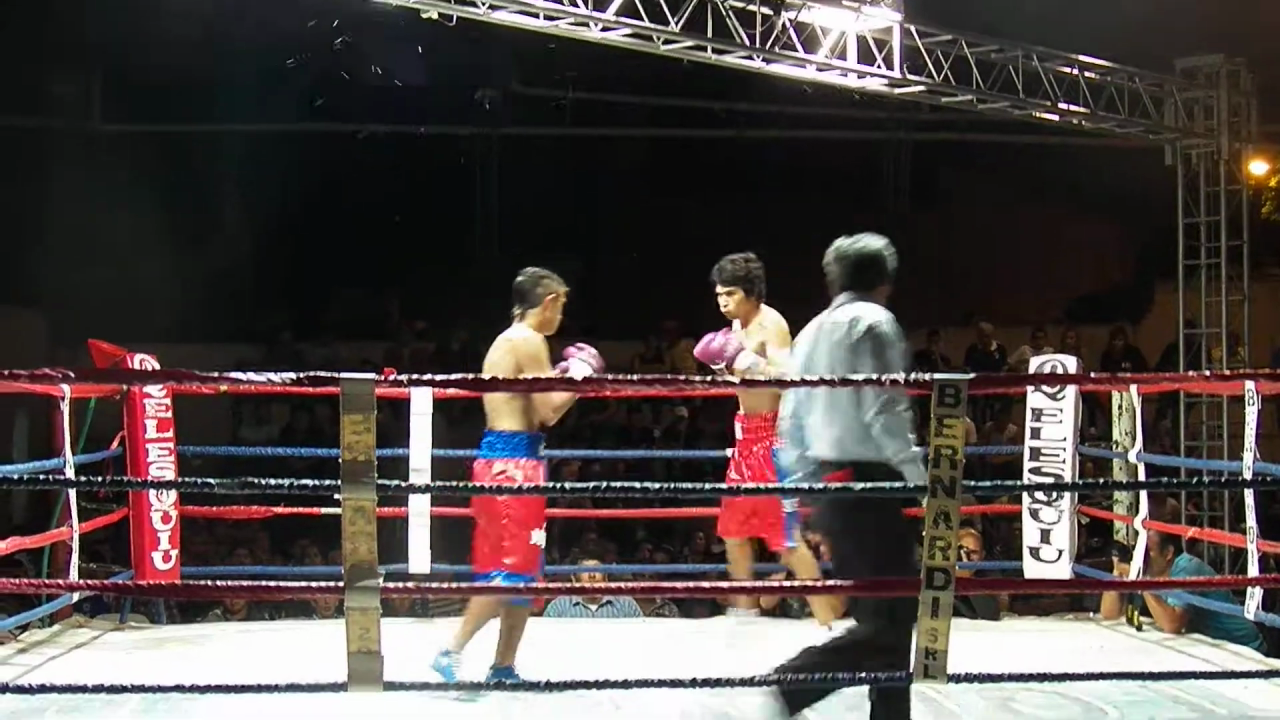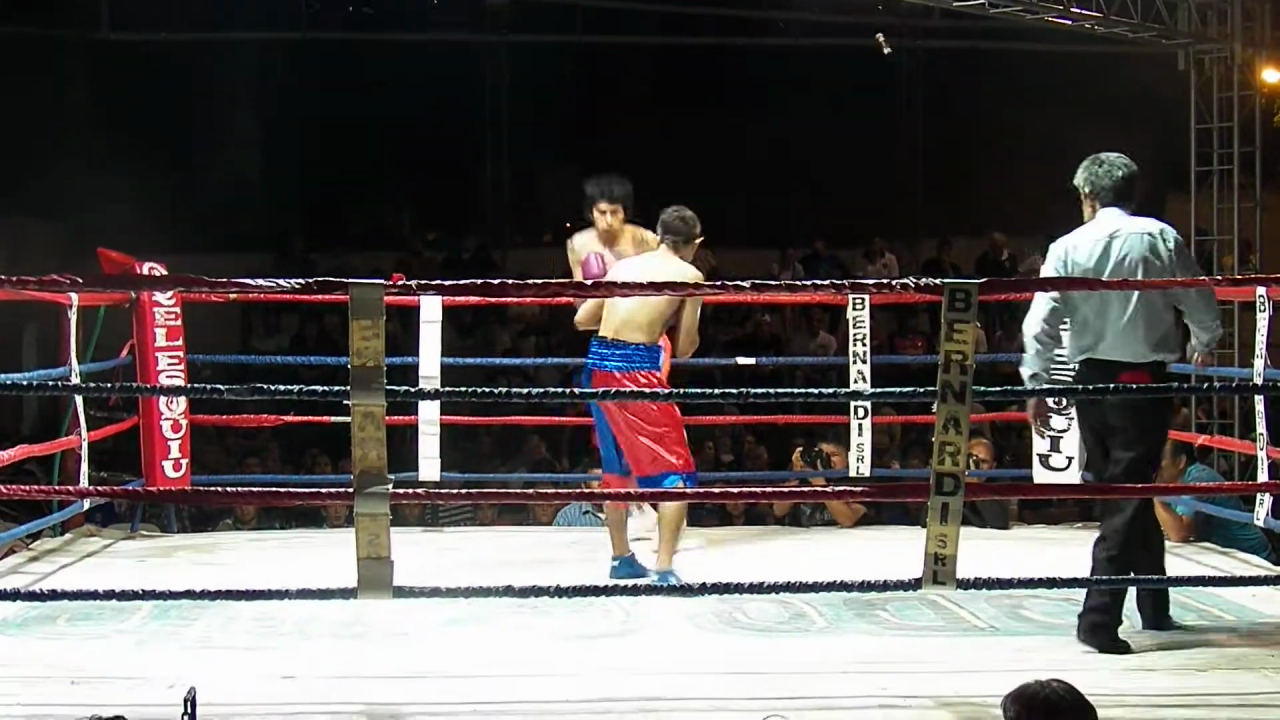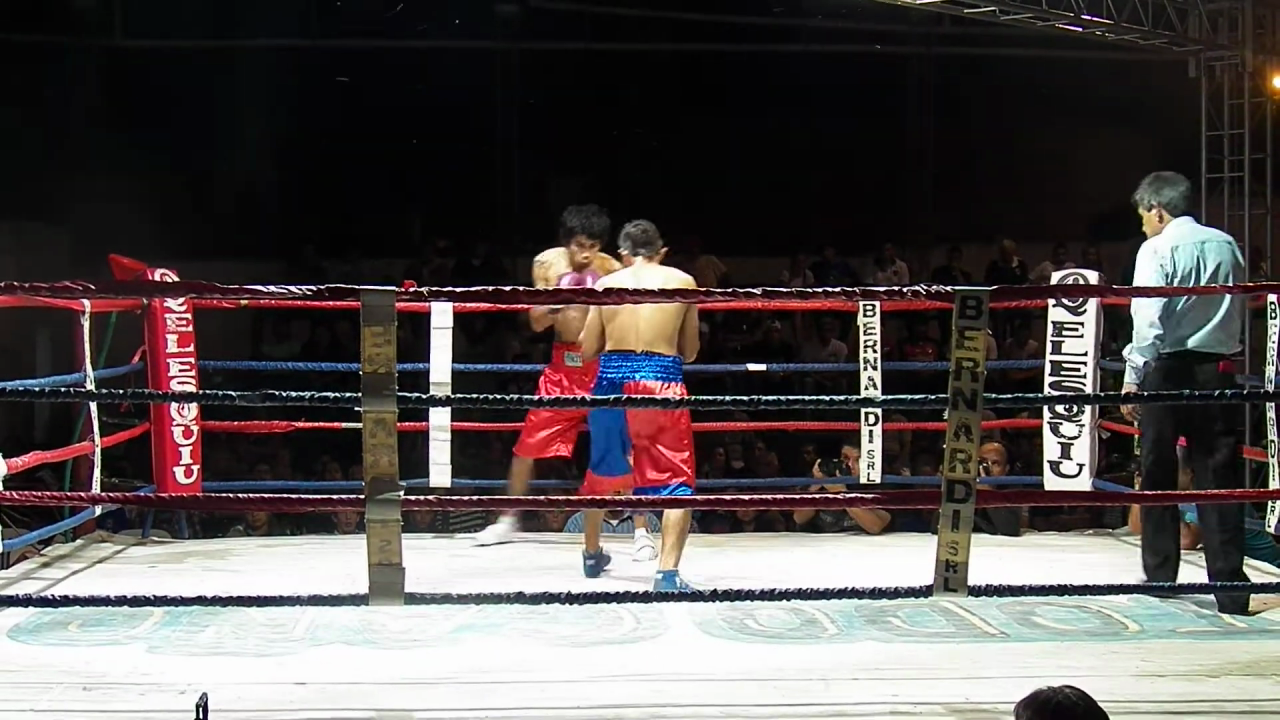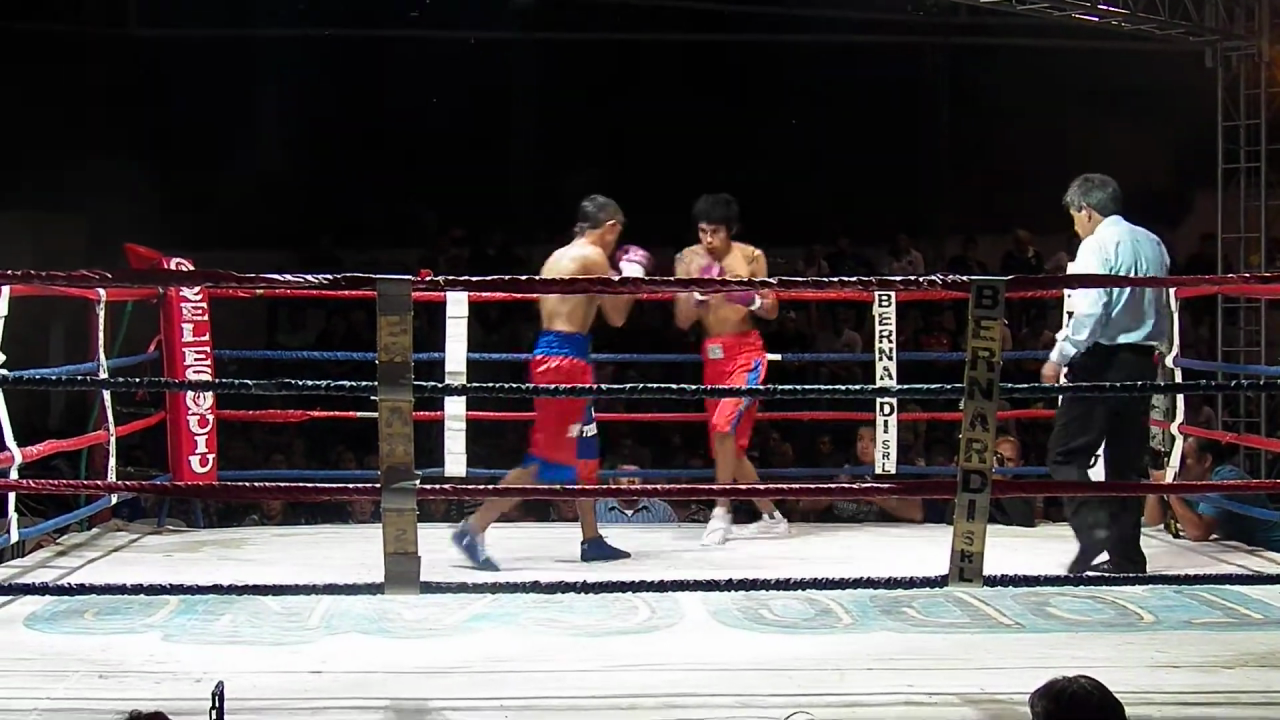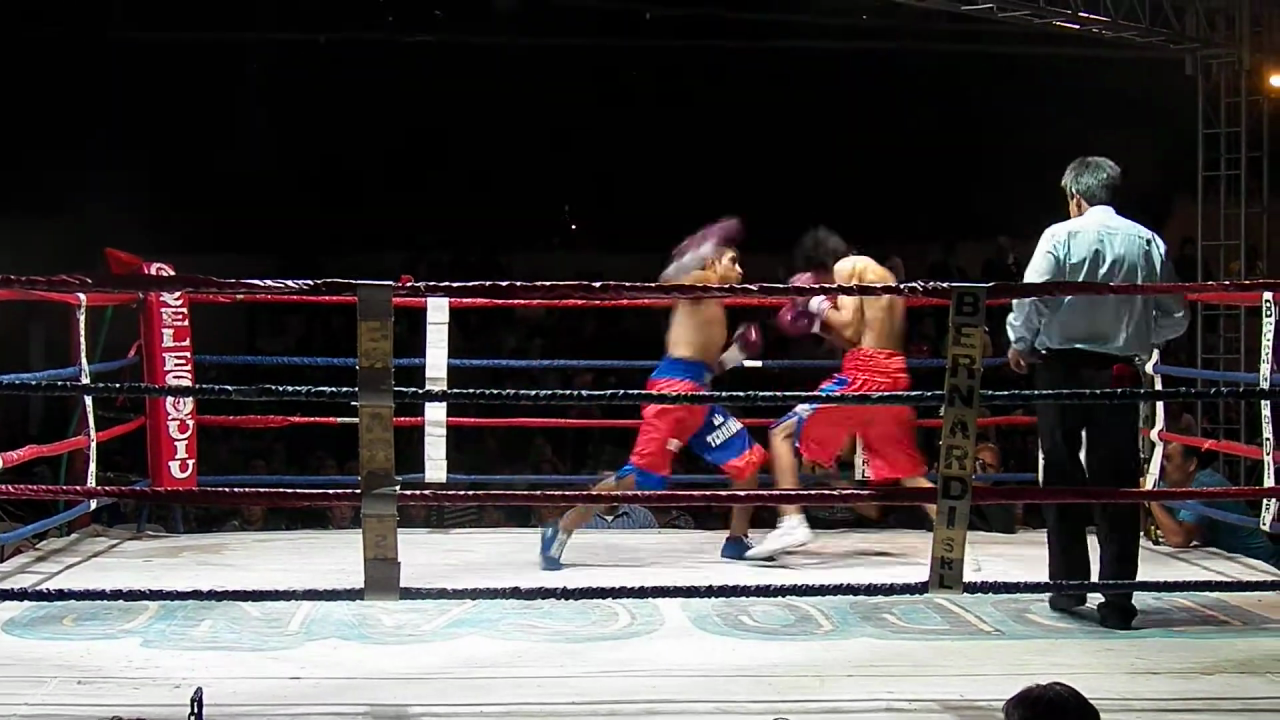
dt=1s
person 1, frame 1
left shoulder: (809, 333)
right shoulder: (874, 322)
left elbow: (790, 425)
right elbow: (884, 408)
right wrist: (917, 473)
left hip: (830, 483)
right hip: (868, 482)
left knee: (889, 611)
right knee: (887, 618)
person 1, frame 2
left shoulder: (1067, 247)
right shoulder: (1160, 237)
left elbow: (1041, 323)
right elbow: (1201, 306)
left wrist: (1035, 388)
right wrist: (1206, 342)
left hip: (1092, 383)
right hip: (1142, 382)
left knee: (1122, 495)
right knee: (1126, 503)
left ankle: (1154, 607)
right ankle: (1099, 618)
person 1, frame 3
left shoulder: (1158, 249)
right shoulder: (1227, 245)
left elbow: (1148, 320)
right elbow: (1236, 314)
left wrist: (1132, 379)
left hip: (1170, 370)
right hip: (1218, 370)
left knee: (1158, 474)
right knee: (1220, 479)
left ankle: (1160, 570)
right ankle: (1229, 586)
person 1, frame 4
left shoulder: (1098, 243)
right shoulder: (1152, 243)
left elbow: (1090, 311)
right elbow: (1158, 307)
left wrist: (1059, 356)
left hip: (1103, 362)
right hip: (1142, 362)
left knee: (1065, 454)
right knee: (1127, 461)
left ankle: (1094, 528)
right ankle: (1125, 555)
person 1, frame 5
left shoulder: (1061, 235)
right shoulder: (1147, 242)
left elbow: (1029, 297)
right elbow: (1175, 318)
left wrist: (1020, 343)
left hip: (1062, 370)
right hip: (1118, 374)
left knee: (1063, 478)
right knee: (1117, 485)
left ankle: (1068, 583)
right ankle: (1117, 599)
person 2, frame 1
left shoulder: (505, 343)
right shoulder: (529, 341)
right elbow: (547, 412)
left wrist: (554, 381)
right wrist: (577, 377)
left hip: (502, 458)
right hip: (513, 462)
left knee: (524, 567)
right knee: (511, 568)
left ankle: (503, 668)
right ankle: (453, 650)
person 2, frame 2
left shoulder: (623, 265)
right shoulder: (688, 276)
left elbow: (583, 319)
right elbow: (684, 348)
left hip: (597, 367)
right hip: (636, 370)
left knee: (617, 464)
right knee: (673, 469)
left ankle: (622, 558)
right ankle: (664, 570)
person 2, frame 3
left shoulder: (606, 284)
right shoulder: (683, 282)
left elbow: (588, 348)
right elbow: (690, 352)
left hip: (612, 380)
right hip: (662, 382)
left knee: (604, 469)
right knee: (675, 481)
left ankle: (592, 554)
right ankle: (668, 572)
person 2, frame 4
left shoulder: (560, 256)
right shoulder: (593, 256)
right elbow: (617, 316)
left wrist: (619, 278)
right wrist: (632, 277)
left hip: (551, 354)
right hip: (564, 359)
left knee: (584, 453)
right knee: (548, 458)
left ankle: (593, 540)
right ankle: (472, 530)
person 2, frame 5
left shoulder: (714, 303)
right shoulder: (697, 282)
right elbow: (669, 277)
left wrist: (735, 354)
right wrist: (694, 254)
left hip: (696, 392)
right hip: (674, 386)
left knee: (749, 461)
right knee: (642, 473)
left ankle: (738, 540)
right ankle: (561, 529)
person 3, frame 1
left shoulder: (770, 323)
right shoulder: (737, 325)
left wrist: (744, 358)
right wrist: (722, 362)
left hip: (770, 435)
right hip: (748, 432)
left knee: (788, 540)
right knee: (732, 528)
left ankle: (826, 626)
right ankle: (743, 608)
person 3, frame 2
left shoulder: (644, 239)
right shoulder: (579, 244)
right elbow: (583, 303)
right wrist: (589, 285)
left ankle: (647, 505)
right ankle: (637, 506)
person 3, frame 3
left shoulder: (613, 270)
right shoulder: (546, 263)
right elbow: (537, 324)
right wrist: (557, 302)
left hip: (601, 364)
right hip: (562, 363)
right knee: (528, 445)
left ankle: (642, 532)
right ankle: (506, 521)
person 3, frame 4
left shoulder: (752, 257)
right shoulder: (689, 259)
left elbow: (771, 311)
right elbow: (682, 320)
left wrist: (752, 301)
right wrist: (699, 292)
left hip: (745, 353)
right hip: (713, 356)
left knee: (727, 428)
right knee: (727, 443)
left ankle: (722, 513)
right ankle: (771, 517)
person 3, frame 5
left shoulder: (846, 267)
right shoulder: (882, 274)
left elbow: (847, 326)
left wrist: (814, 302)
right wrist: (812, 323)
left hip: (863, 373)
right hip: (894, 374)
left knee: (782, 435)
right knee: (906, 471)
left ankle: (791, 523)
